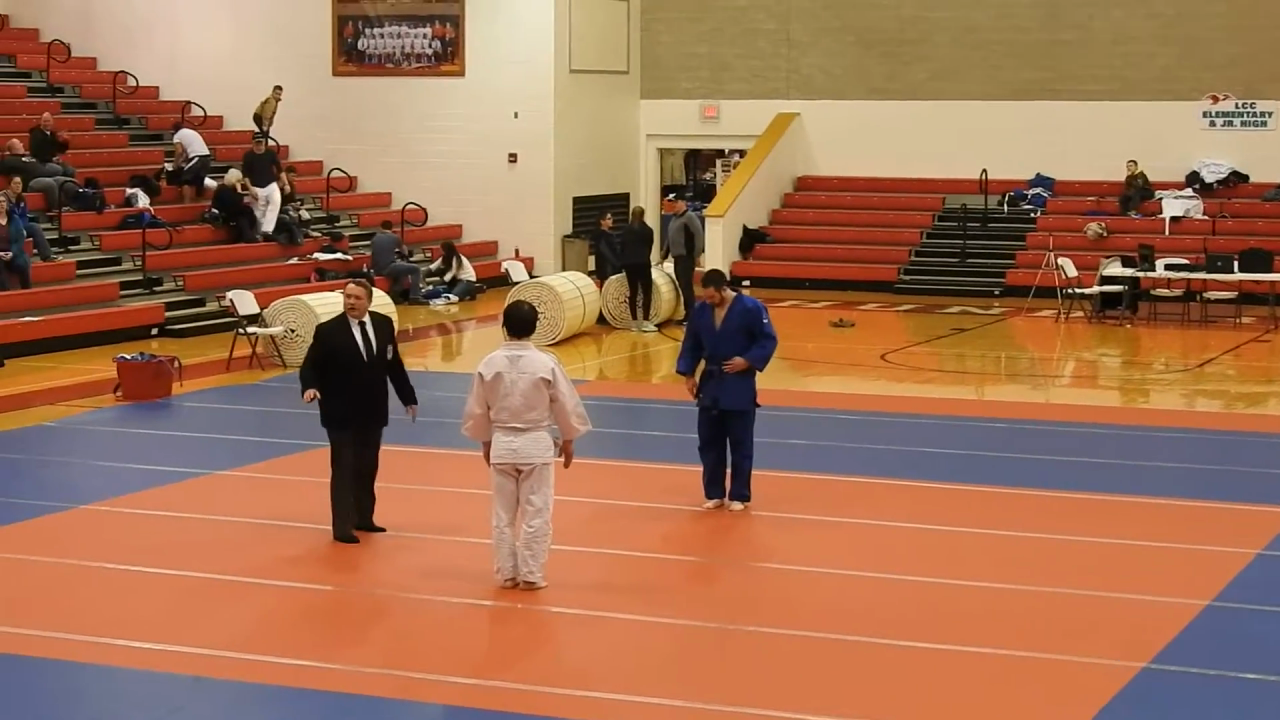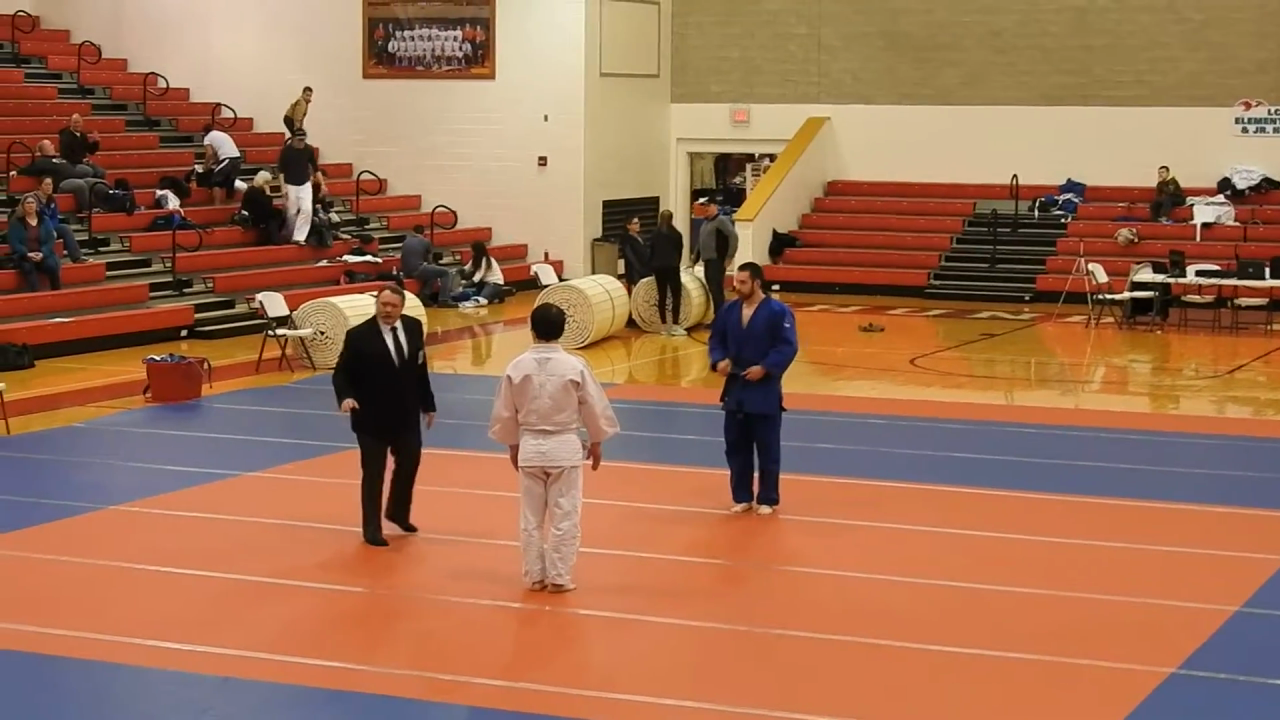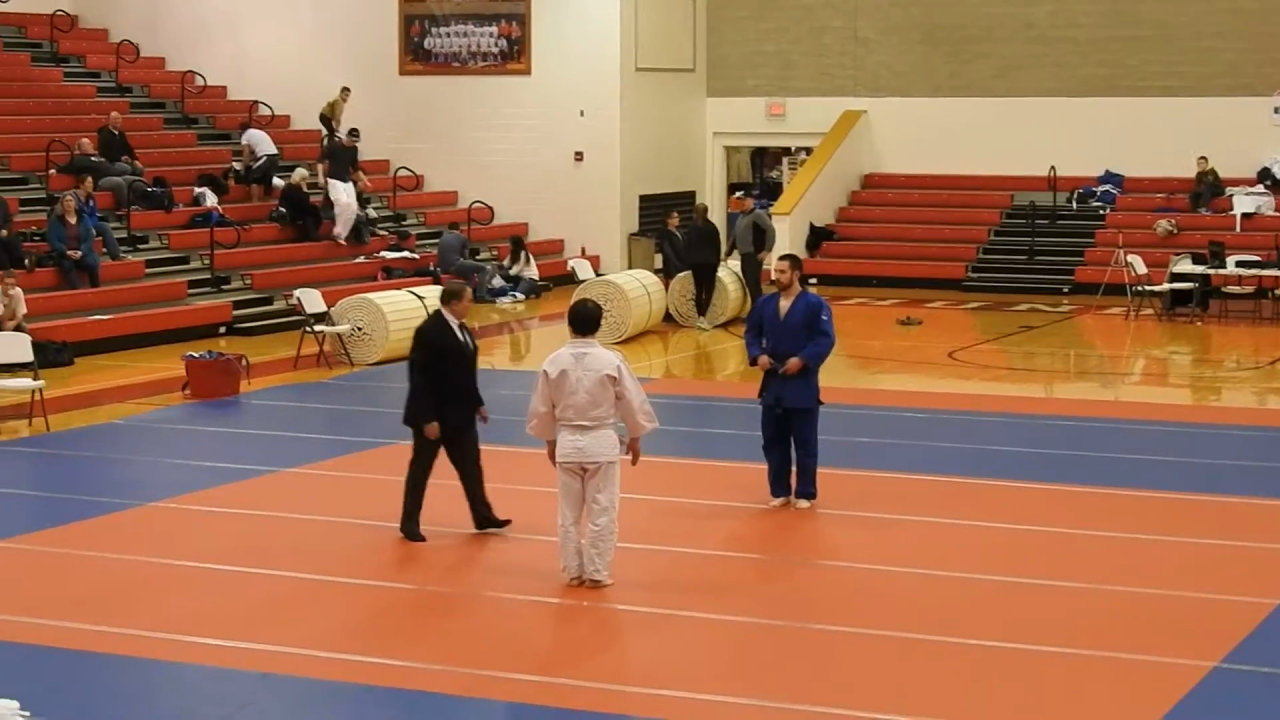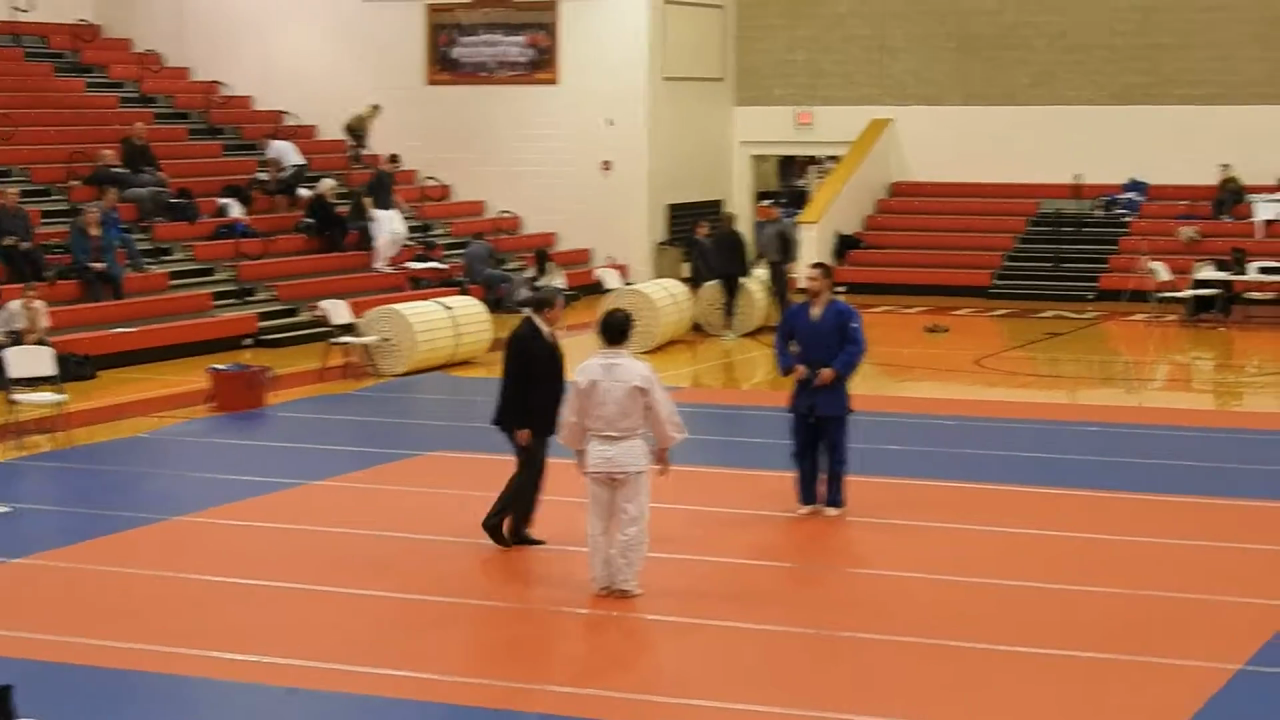
dt=0.5s
person 1, frame 1
left shoulder: (488, 364)
right shoulder: (546, 363)
left elbow: (477, 409)
right elbow: (565, 404)
left wrist: (486, 441)
right wrist: (568, 439)
left hip: (501, 444)
right hip: (536, 444)
left knee: (503, 514)
right knee: (536, 514)
left ankle: (507, 573)
right ankle: (531, 575)
person 1, frame 2
left shoulder: (517, 367)
right shoulder: (574, 366)
left elbow: (505, 412)
right elbow: (594, 407)
left wrist: (513, 445)
right wrist: (596, 442)
left hip: (530, 447)
right hip: (565, 447)
left knee: (531, 517)
right knee: (564, 517)
left ankle: (535, 576)
right ankle: (559, 577)
person 1, frame 3
left shoulder: (553, 362)
right shoulder: (611, 361)
left elbow: (542, 407)
right elbow: (632, 402)
left wrist: (550, 441)
right wrist: (635, 437)
left hip: (567, 442)
right hip: (602, 442)
left knee: (568, 513)
right knee: (602, 513)
left ankle: (573, 572)
right ankle: (596, 573)
person 1, frame 4
left shoulder: (584, 371)
right shoulder: (640, 371)
left elbow: (573, 417)
right elbow: (660, 413)
left wrist: (580, 450)
right wrist: (662, 448)
left hip: (597, 452)
right hip: (631, 452)
left knee: (598, 522)
right knee: (631, 522)
left ankle: (601, 581)
right ankle: (625, 582)
person 2, frame 1
left shoulder: (384, 324)
right shoulder: (328, 331)
left elbow: (394, 364)
right elbow: (310, 367)
left wrist: (408, 397)
right wrist: (310, 387)
left hip: (373, 410)
right hip: (340, 413)
left knee: (368, 465)
right knee: (344, 468)
left ankle: (363, 517)
right ankle: (342, 526)
person 2, frame 2
left shoulder: (414, 327)
right shoulder: (358, 336)
left elbow: (421, 369)
right elbow: (341, 373)
left wrist: (428, 404)
right wrist: (346, 396)
left hip: (407, 414)
right hip: (372, 417)
left knee: (409, 464)
right knee: (373, 473)
left ankle: (398, 513)
right ankle: (372, 528)
person 2, frame 3
left shoulder: (460, 327)
right shoulder: (429, 332)
right elbow: (419, 378)
left wrist: (476, 403)
right wrist: (428, 418)
left hip: (460, 413)
right hip: (432, 414)
left knee: (470, 463)
right knee: (421, 466)
left ankle: (483, 516)
right ankle: (409, 523)
person 2, frame 4
left shoulder: (542, 333)
right shoulder: (523, 337)
right elbow: (513, 383)
left wrist: (552, 415)
right wrist: (519, 423)
left hip: (539, 417)
right hip: (525, 419)
left knee: (533, 471)
right knee: (530, 471)
left ankle: (517, 529)
right ankle: (495, 520)
person 3, frame 1
left shoulder: (751, 308)
right shoulder: (700, 310)
left elbow: (768, 339)
right elbow: (691, 343)
left wrist: (748, 361)
right wrist: (689, 373)
left hip: (739, 384)
right hip: (710, 382)
left knee: (740, 444)
right knee: (709, 442)
left ankle: (739, 496)
right ankle: (714, 494)
person 3, frame 2
left shoulder: (778, 312)
right shoulder: (729, 310)
left elbow: (788, 347)
right elbow: (716, 339)
left wrist: (764, 368)
right wrist: (719, 359)
left hip: (764, 390)
right hip: (735, 387)
left knee: (767, 449)
right knee: (736, 446)
left ankle: (767, 499)
right ankle: (742, 497)
person 3, frame 3
left shoulder: (814, 304)
right shoulder: (765, 304)
left elbow: (825, 339)
right elbow: (752, 333)
left wrist: (802, 359)
right wrist: (758, 355)
left hip: (802, 384)
right hip: (772, 382)
left knee: (805, 442)
right knee: (774, 440)
left ankle: (805, 493)
right ankle: (780, 491)
person 3, frame 4
left shoulder: (844, 313)
right shoulder: (795, 312)
left elbow: (855, 348)
right elbow: (782, 343)
left wrist: (835, 371)
right wrist: (793, 366)
left hip: (831, 391)
right hip: (804, 390)
left knee: (833, 450)
right knee: (803, 448)
left ankle: (833, 501)
right ankle: (808, 499)
